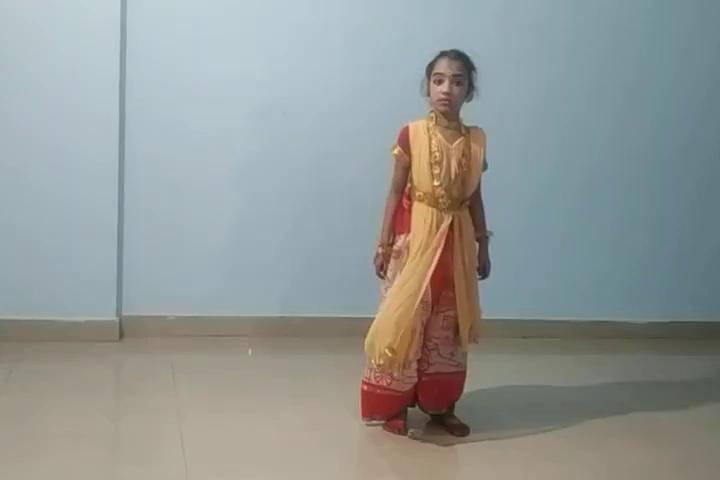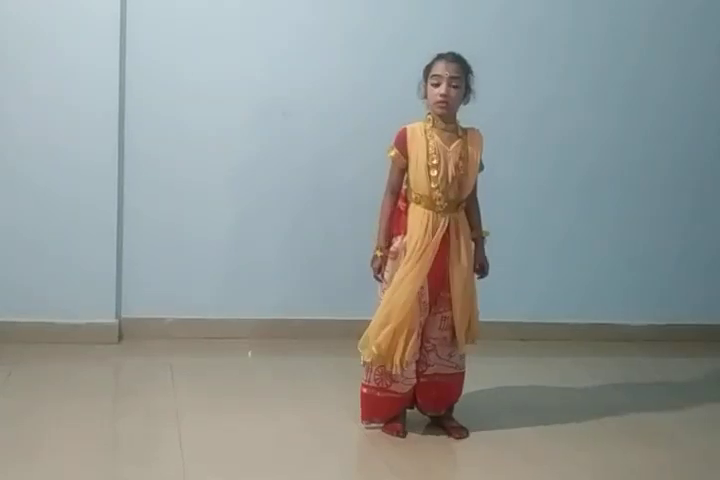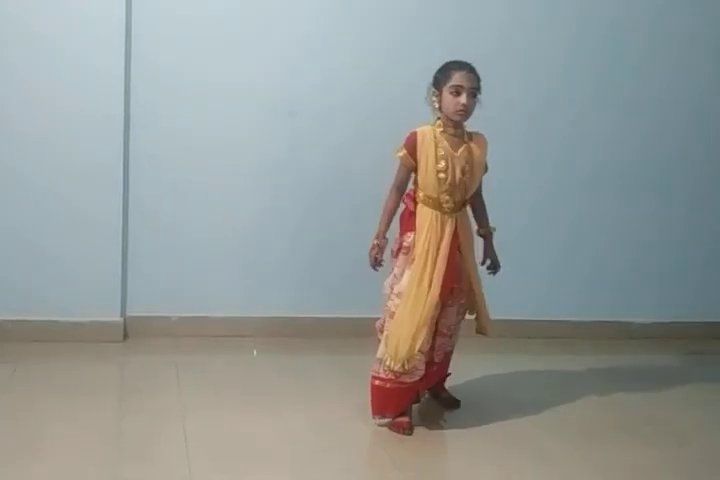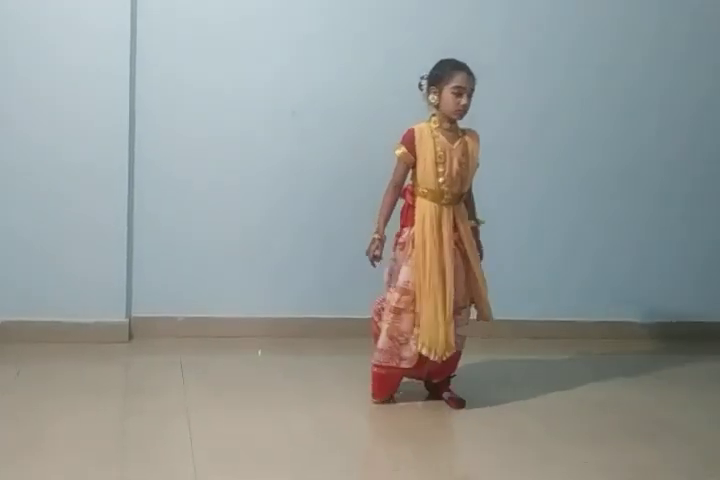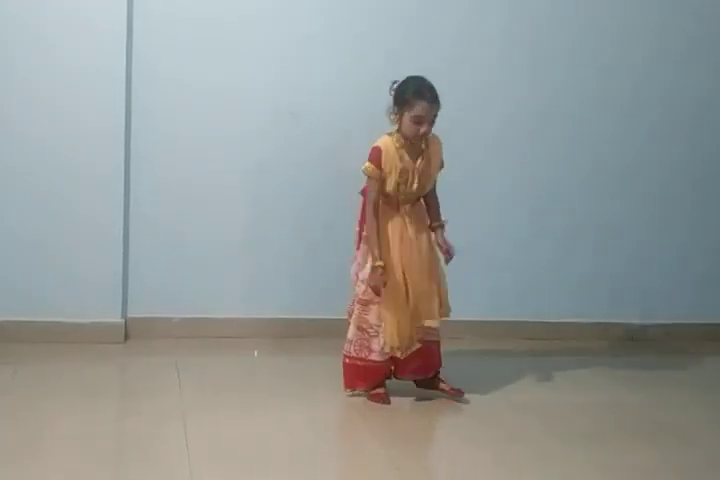
dt=0.5s
person 1, frame 1
left shoulder: (475, 140)
right shoulder: (411, 134)
left elbow: (475, 196)
right elbow: (396, 191)
left wrist: (483, 246)
right wrist: (384, 243)
left hip: (456, 239)
right hip: (414, 236)
left knee: (449, 326)
right knee: (405, 321)
left ankle: (441, 406)
right ankle: (394, 405)
person 1, frame 2
left shoulder: (472, 141)
right shoulder: (408, 136)
left elbow: (470, 197)
right elbow: (391, 193)
left wrist: (479, 246)
right wrist: (381, 247)
left hip: (453, 241)
right hip: (412, 238)
left knee: (447, 328)
right knee: (403, 322)
left ankle: (440, 408)
right ankle: (392, 408)
person 1, frame 3
left shoulder: (477, 145)
right shoulder: (418, 139)
left elbow: (475, 196)
right elbow: (397, 188)
left wrist: (488, 240)
right wrist: (380, 237)
left hip: (456, 236)
right hip: (419, 234)
left knee: (447, 317)
right knee: (408, 315)
left ankle: (433, 382)
right ankle: (397, 406)
person 1, frame 4
left shoulder: (471, 141)
right shoulder: (416, 136)
right elbow: (395, 186)
left wrist: (475, 233)
right wrist: (379, 232)
left hip: (455, 227)
right hip: (420, 226)
left knee: (454, 307)
right knee: (404, 302)
left ankle: (438, 380)
right ankle: (384, 380)
person 1, frame 5
left shoulder: (434, 148)
right shoulder: (381, 151)
left elbow: (429, 196)
right elbow: (373, 208)
left wrist: (440, 234)
right wrist: (377, 260)
left hip: (417, 227)
right hip: (383, 227)
left knee: (425, 297)
right knee: (376, 301)
left ankle: (428, 373)
right ankle: (372, 378)
